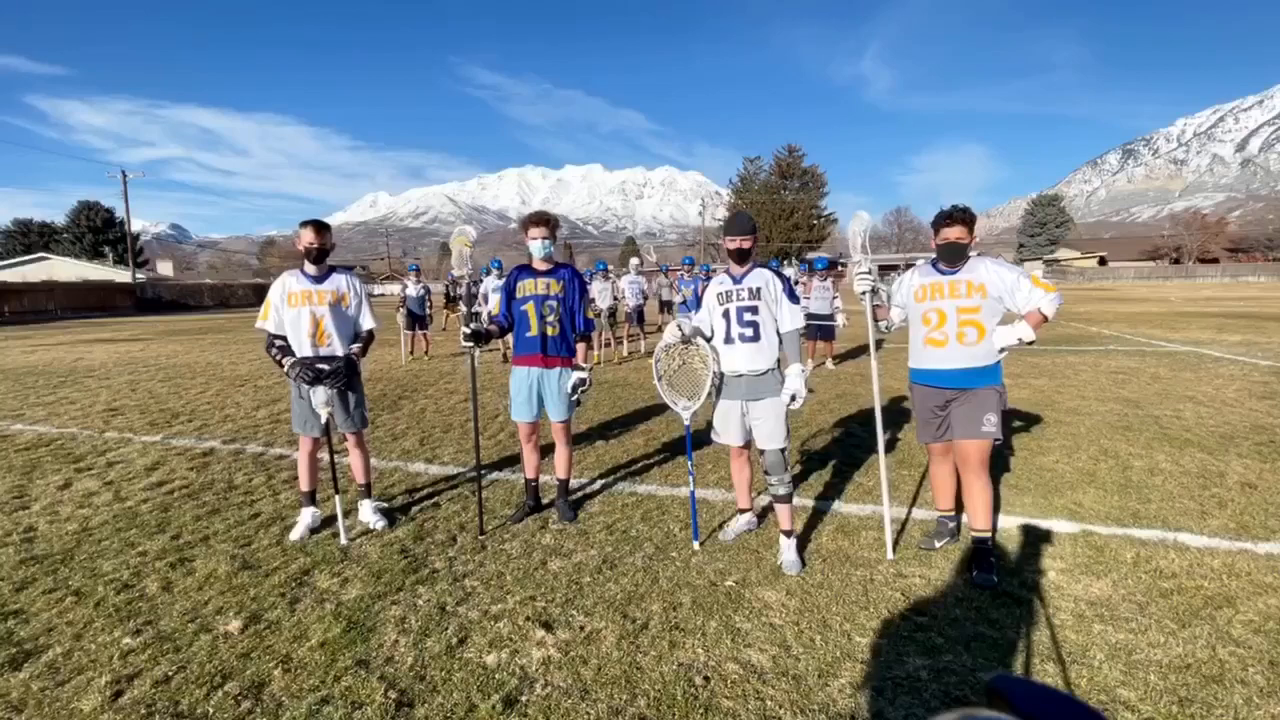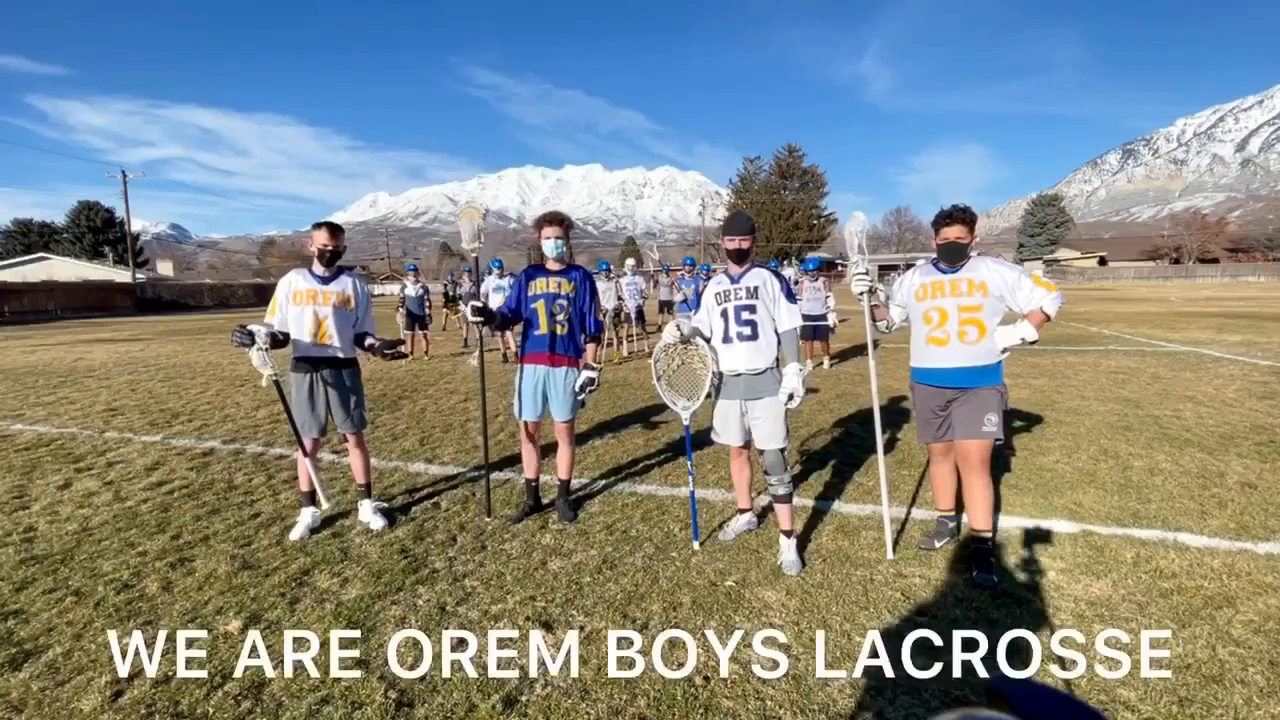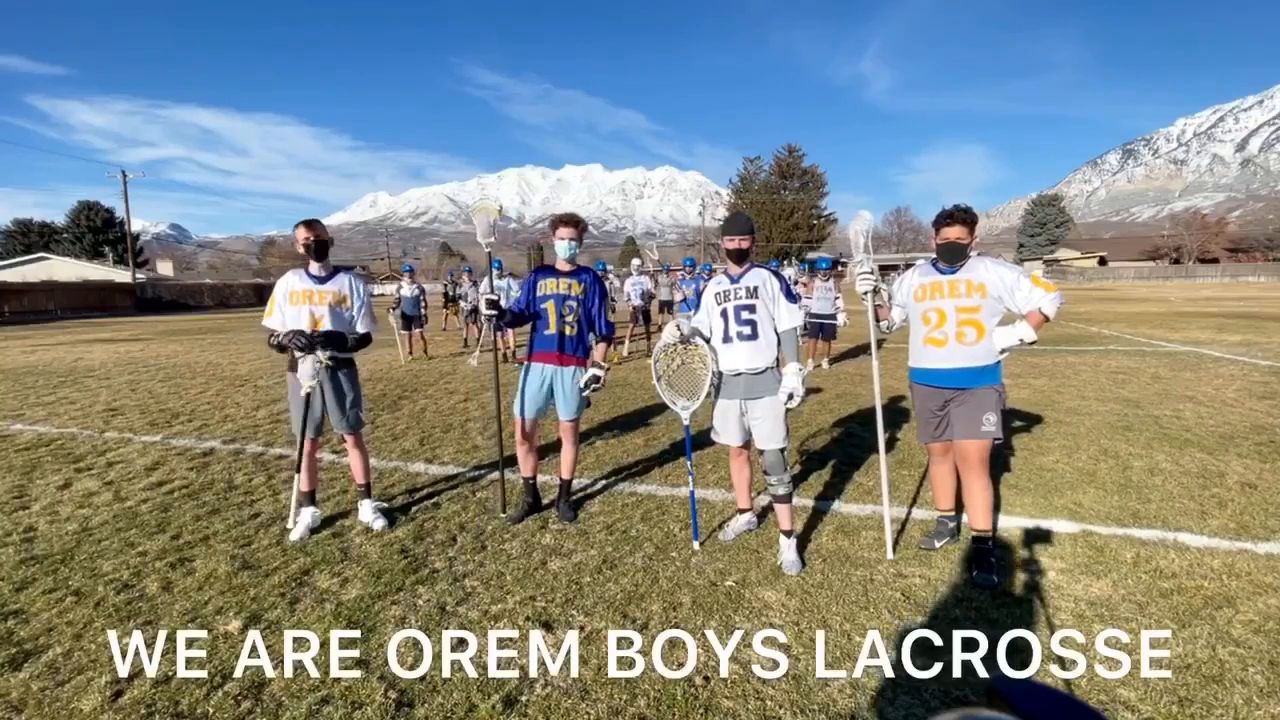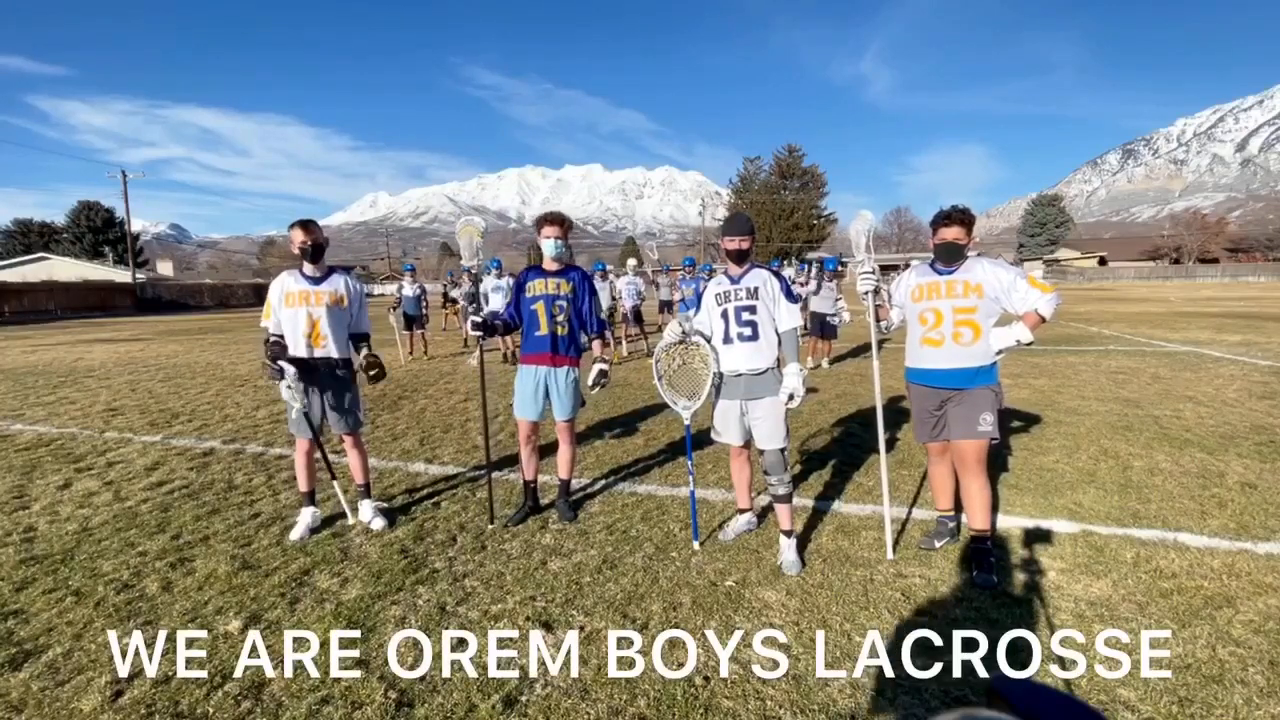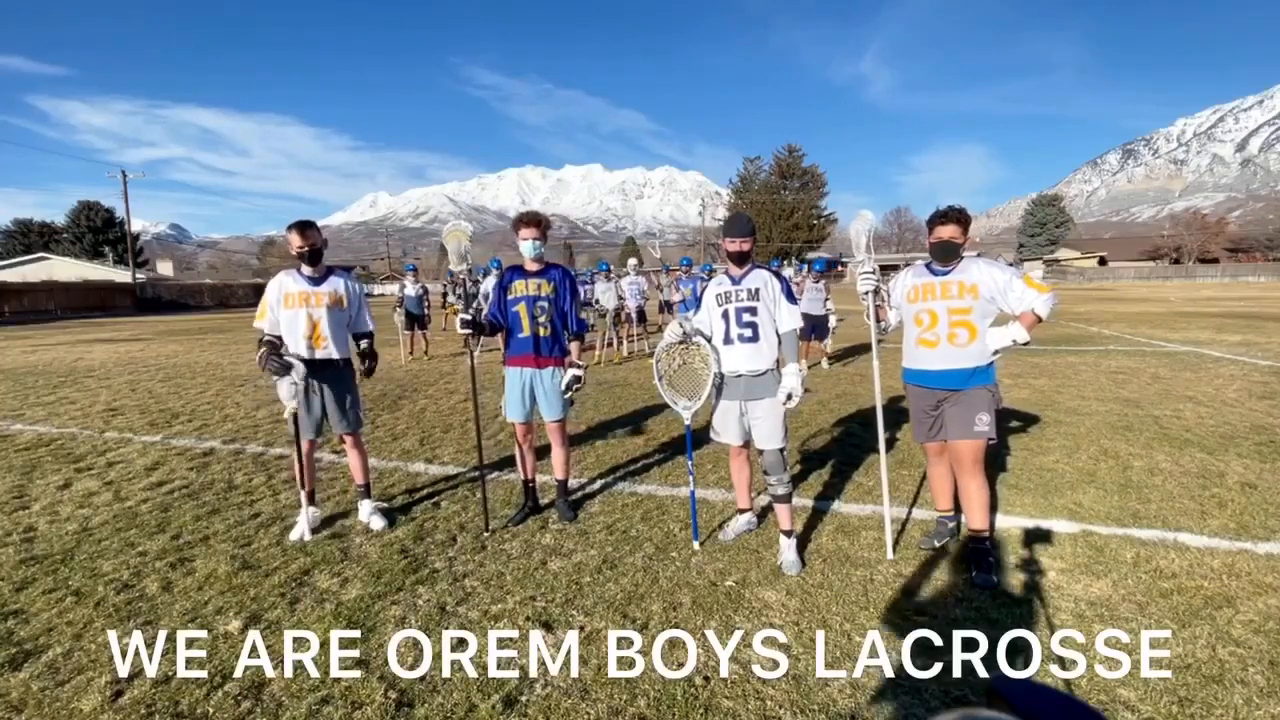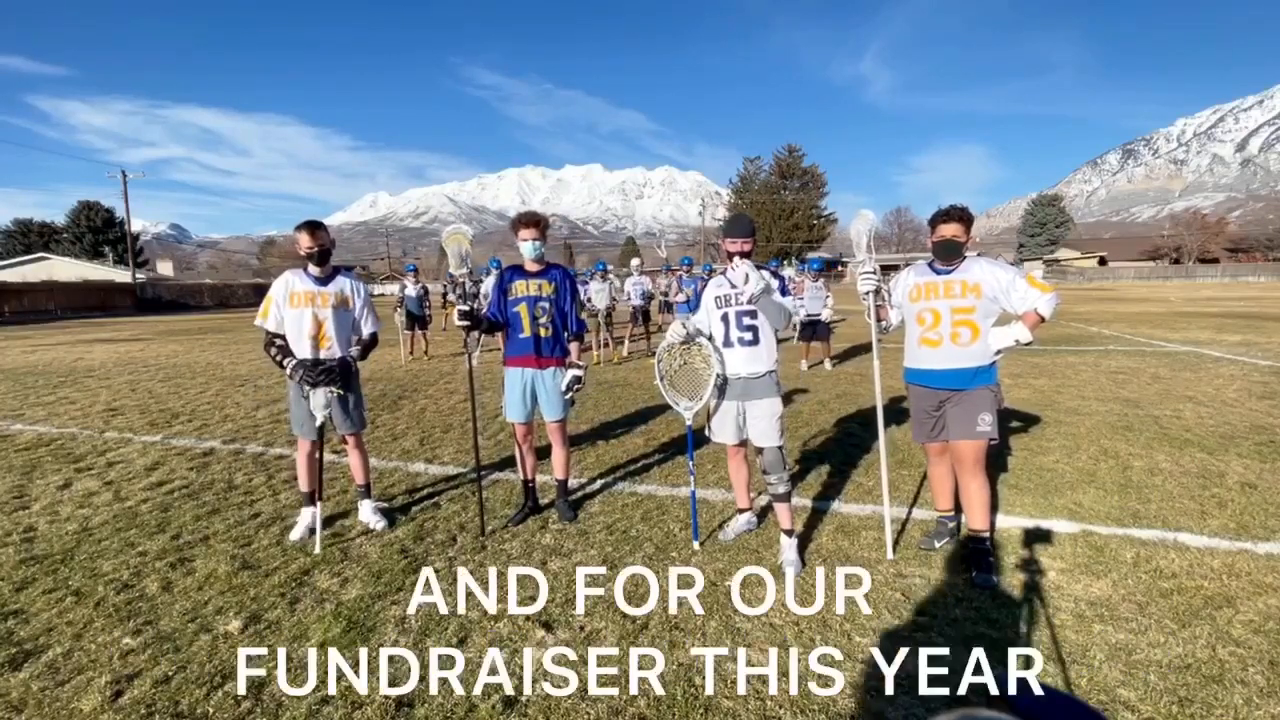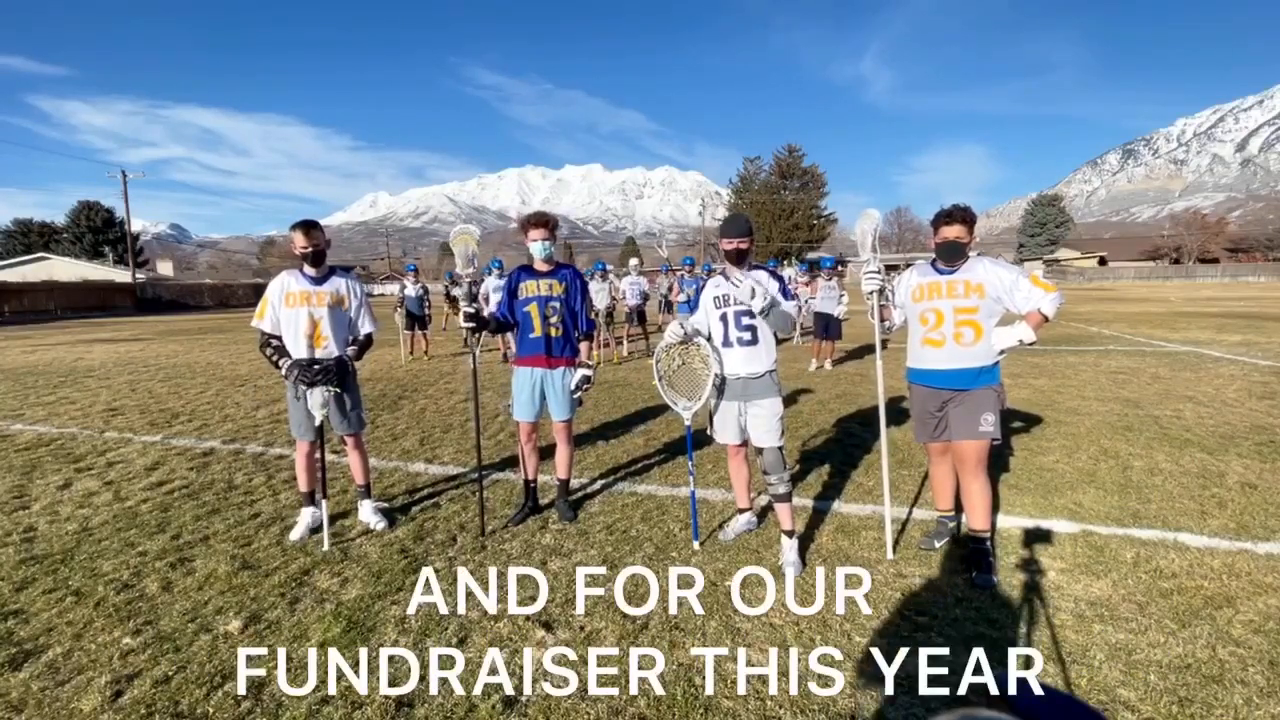
dt=0.7s
person 1, frame 1
left shoulder: (994, 273)
right shoulder: (913, 279)
left elbow: (1046, 297)
right elbow: (887, 320)
left wrist: (1015, 334)
right wrist: (872, 296)
left hip: (978, 383)
right hip: (927, 383)
left knee: (973, 463)
right knee: (939, 453)
left ankle: (982, 548)
right ankle: (946, 523)
person 1, frame 2
left shoulder: (995, 272)
right shoulder: (914, 279)
left elbow: (1048, 296)
right elbow: (888, 319)
left wrist: (1018, 333)
right wrist: (870, 296)
left hip: (980, 383)
right hip: (929, 383)
left knee: (974, 462)
right knee: (940, 452)
left ankle: (983, 547)
right ankle: (947, 522)
person 1, frame 3
left shoulder: (994, 272)
right shoulder: (913, 278)
left elbow: (1047, 297)
right elbow: (888, 320)
left wrist: (1018, 334)
right wrist: (875, 295)
left hip: (977, 383)
right hip: (927, 383)
left knee: (973, 462)
right knee: (939, 453)
left ankle: (983, 548)
right ankle: (947, 523)
person 1, frame 4
left shoulder: (992, 273)
right shoulder: (911, 279)
left elbow: (1045, 297)
right elbow: (887, 319)
left wrist: (1015, 335)
right wrist: (873, 295)
left hip: (974, 383)
right hip: (924, 383)
left knee: (971, 462)
right knee: (937, 453)
left ankle: (981, 547)
right ankle: (946, 523)
person 1, frame 5
left shoulder: (988, 274)
right shoulder: (908, 279)
left elbow: (1041, 297)
right elbow: (885, 319)
left wrist: (1011, 335)
right wrist: (871, 296)
left hip: (971, 383)
right hip: (922, 383)
left knee: (969, 463)
right knee: (936, 454)
left ankle: (980, 546)
right ankle: (946, 523)
person 1, frame 6
left shoulder: (991, 273)
right shoulder: (909, 278)
left elbow: (1044, 297)
right elbow: (885, 319)
left wrist: (1015, 334)
right wrist: (872, 296)
left hip: (974, 383)
right hip: (923, 383)
left knee: (970, 463)
right knee: (936, 454)
left ankle: (980, 545)
right ankle: (947, 522)
person 1, frame 7
left shoulder: (994, 273)
right shoulder: (912, 278)
left elbow: (1048, 296)
right elbow: (889, 319)
left wrist: (1018, 334)
right wrist: (875, 295)
left hip: (976, 384)
right hip: (926, 383)
left knee: (971, 463)
right knee: (938, 454)
left ankle: (981, 546)
right ankle: (946, 522)
person 2, frame 1
left shoulder: (772, 280)
right shoulder: (714, 286)
left elbow: (789, 328)
right elbow: (705, 327)
left wrist: (795, 371)
right wrist: (684, 329)
left hip: (766, 382)
right hip: (729, 383)
left knee: (774, 459)
right knee: (737, 450)
left ankle: (787, 539)
right ankle: (745, 514)
person 2, frame 2
left shoulder: (770, 280)
right shoulder: (713, 287)
left elbow: (787, 327)
right elbow: (704, 328)
left wrist: (793, 370)
right wrist: (683, 328)
left hip: (765, 381)
right hip: (728, 383)
left knee: (774, 458)
right knee: (737, 450)
left ankle: (787, 539)
right ankle: (745, 514)
person 2, frame 3
left shoulder: (769, 279)
right shoulder: (712, 287)
left elbow: (787, 327)
right elbow: (704, 329)
left wrist: (793, 370)
right wrist: (683, 328)
left hip: (765, 381)
right hip: (727, 383)
left knee: (774, 459)
right knee: (737, 450)
left ankle: (787, 539)
right ankle: (745, 514)
person 2, frame 4
left shoulder: (770, 279)
right shoulder: (712, 288)
left elbow: (788, 327)
right elbow: (704, 331)
left wrist: (793, 370)
right wrist: (684, 329)
left hip: (765, 381)
right hip: (728, 383)
left knee: (774, 459)
right knee: (737, 450)
left ankle: (788, 539)
right ankle: (745, 514)
person 2, frame 5
left shoulder: (771, 280)
right shoulder: (713, 287)
left elbow: (788, 329)
right elbow: (704, 330)
left wrist: (792, 370)
right wrist: (682, 328)
left hip: (765, 382)
right hip: (727, 383)
left knee: (773, 459)
right knee: (736, 450)
left ankle: (787, 539)
right ankle: (745, 514)
person 2, frame 6
left shoulder: (769, 279)
right shoulder: (712, 287)
left elbow: (782, 320)
right elbow: (703, 326)
left wrist: (755, 287)
right wrist: (684, 328)
left hip: (762, 383)
right hip: (726, 382)
left knee: (772, 457)
right knee: (734, 450)
left ankle: (788, 539)
right ankle: (745, 514)
person 2, frame 7
left shoulder: (768, 279)
right shoulder: (711, 287)
left elbow: (788, 323)
right elbow: (702, 325)
left wrist: (759, 299)
right wrist: (682, 328)
left hip: (762, 382)
right hip: (726, 383)
left knee: (772, 458)
right knee: (734, 450)
left ankle: (789, 539)
right ankle: (745, 514)
person 3, frame 1
left shoulder: (348, 282)
right shoulder: (285, 284)
left elbow: (366, 331)
right elbow: (273, 339)
left wrist: (350, 360)
right wrist: (292, 366)
left hip: (342, 371)
right hip: (306, 374)
left knee: (355, 438)
right knee: (308, 442)
left ankle: (366, 504)
right ankle: (308, 511)
person 3, frame 2
left shoulder: (355, 285)
right shoulder: (291, 282)
left elbow: (360, 334)
right elbow: (280, 334)
left wrist: (379, 347)
right wrist: (255, 337)
left hip: (344, 369)
right hip: (306, 371)
left knee: (355, 437)
right knee: (308, 442)
left ankle: (366, 504)
right ankle: (309, 511)
person 3, frame 3
left shoulder: (352, 283)
right shoulder: (288, 283)
left elbow: (365, 335)
right elbow: (274, 336)
left wrist: (341, 340)
right wrist: (287, 338)
left hip: (341, 369)
right hip: (303, 371)
left knee: (353, 437)
right knee: (307, 442)
left ankle: (366, 504)
right ankle: (308, 511)
person 3, frame 4
left shoulder: (347, 284)
right shoulder: (282, 284)
left elbow: (359, 333)
right elbow: (275, 335)
left wrist: (368, 359)
right wrist: (274, 358)
left hip: (339, 371)
right hip: (300, 373)
left knee: (351, 437)
right knee: (304, 442)
left ankle: (366, 503)
right ankle: (308, 511)
person 3, frame 5
left shoulder: (347, 284)
right shoulder: (280, 285)
left elbow: (362, 331)
right elbow: (271, 334)
left wrist: (367, 352)
right wrist: (267, 355)
left hip: (338, 371)
right hip: (300, 374)
left knee: (351, 438)
right knee: (305, 443)
left ankle: (366, 504)
right ankle: (309, 510)
person 3, frame 6
left shoulder: (352, 285)
right shoulder: (285, 284)
left elbow: (369, 335)
right elbow: (272, 338)
left wrist: (347, 362)
right wrist: (294, 367)
left hip: (342, 375)
right hip: (303, 377)
left knee: (353, 439)
right knee: (306, 444)
left ankle: (366, 504)
right ankle: (309, 511)
person 3, frame 7
left shoulder: (348, 284)
right shoulder: (281, 285)
left elbow: (365, 336)
right elbow: (267, 339)
left wrist: (344, 361)
right wrist: (289, 367)
left hip: (339, 375)
right hip: (300, 379)
left knee: (353, 439)
right knee: (305, 444)
left ankle: (366, 504)
right ankle: (309, 511)
person 4, frame 1
left shoulder: (569, 276)
right shoulder: (516, 277)
left elbow: (582, 327)
right elbow: (504, 321)
left wrist: (582, 367)
right wrist: (484, 333)
left hip: (560, 366)
right hip: (524, 365)
left knee: (561, 432)
right knee: (527, 434)
left ankle: (562, 497)
right ankle: (532, 498)
person 4, frame 2
left shoulder: (580, 277)
right shoulder: (528, 276)
left elbow: (592, 327)
right elbow: (510, 316)
left wrist: (590, 367)
right wrist: (489, 317)
left hip: (566, 365)
right hip: (530, 363)
left knee: (565, 431)
right knee: (528, 433)
left ankle: (563, 497)
right ankle: (532, 498)
person 4, frame 3
left shoulder: (589, 279)
right shoulder: (538, 276)
left elbow: (602, 328)
right elbow: (521, 314)
left wrist: (598, 365)
right wrist: (500, 312)
left hip: (573, 365)
right hip: (537, 363)
left knee: (569, 432)
right knee: (524, 432)
left ankle: (564, 497)
right ankle: (530, 497)
person 4, frame 4
left shoulder: (578, 277)
right shoulder: (526, 277)
left elbow: (593, 323)
right elbow: (512, 319)
left wrist: (600, 360)
right wrist: (489, 327)
left hip: (565, 364)
right hip: (530, 364)
left knee: (565, 432)
right knee: (526, 434)
left ankle: (564, 497)
right ankle: (530, 499)
person 4, frame 5
left shoulder: (560, 276)
right shoulder: (508, 277)
left elbow: (574, 325)
right elbow: (497, 321)
left wrist: (576, 364)
right wrist: (478, 326)
left hip: (551, 365)
right hip: (517, 366)
left knee: (557, 432)
right knee: (522, 435)
left ankle: (562, 497)
right ankle: (530, 499)
person 4, frame 6
left shoulder: (560, 276)
right shoulder: (507, 277)
left elbow: (574, 326)
right elbow: (495, 321)
left wrist: (576, 365)
right wrist: (474, 320)
left hip: (553, 366)
right hip: (517, 366)
left knee: (557, 432)
right knee: (522, 435)
left ankle: (562, 498)
right ankle: (529, 499)
person 4, frame 7
left shoulder: (570, 276)
right shoulder: (517, 278)
left elbow: (585, 325)
right elbow: (504, 321)
left wrist: (585, 364)
right wrist: (481, 321)
left hip: (562, 365)
right hip: (527, 366)
left knee: (563, 432)
right knee: (527, 434)
left ankle: (562, 497)
right ankle: (530, 499)
